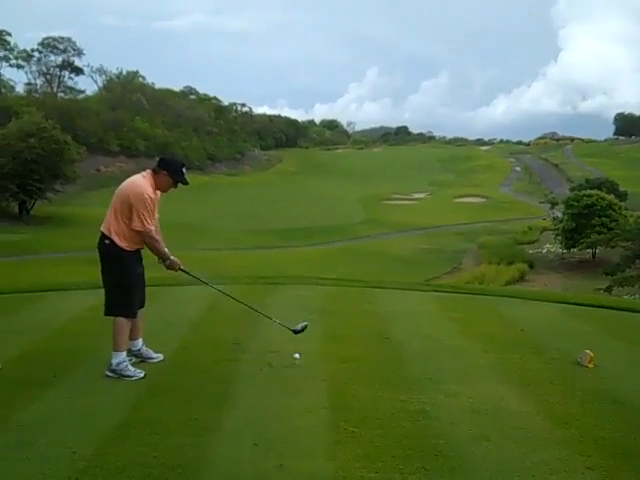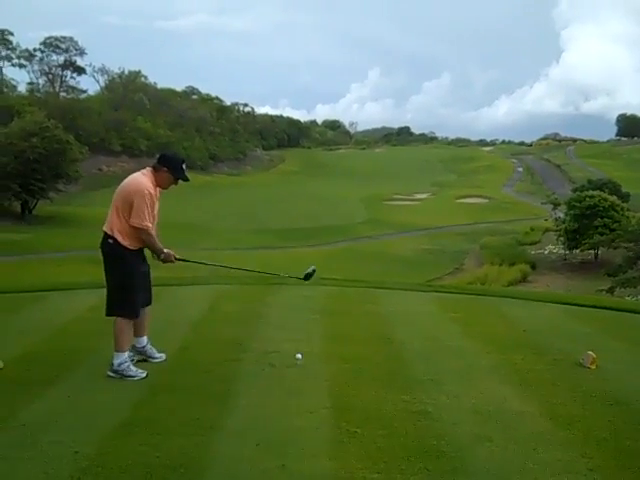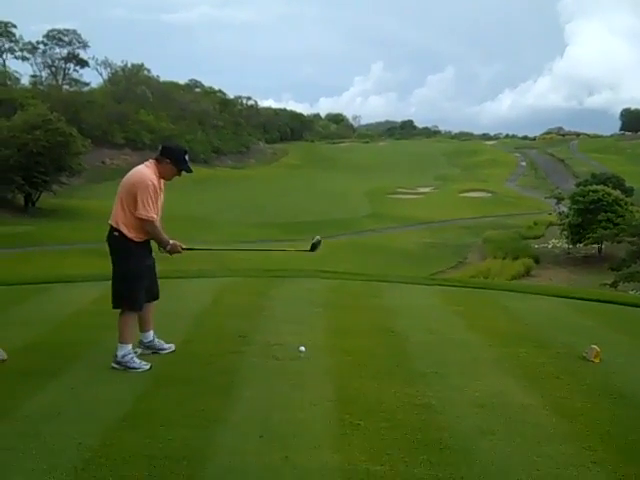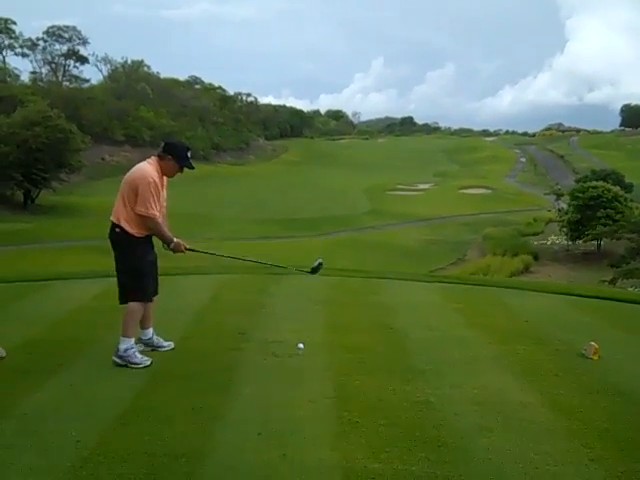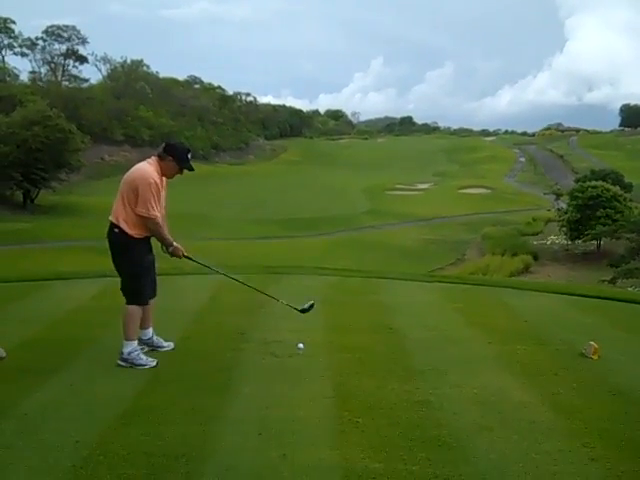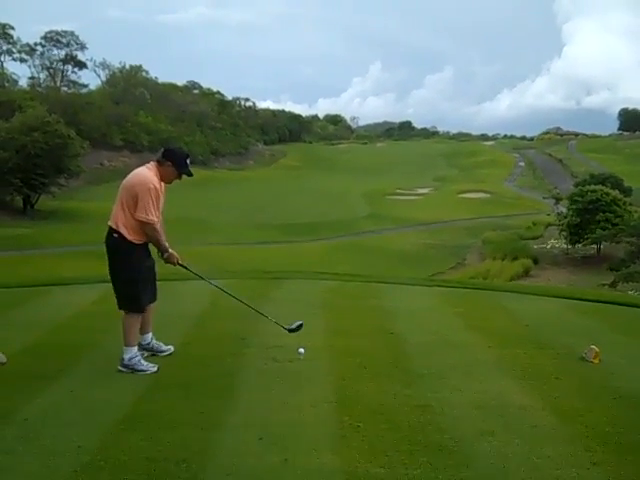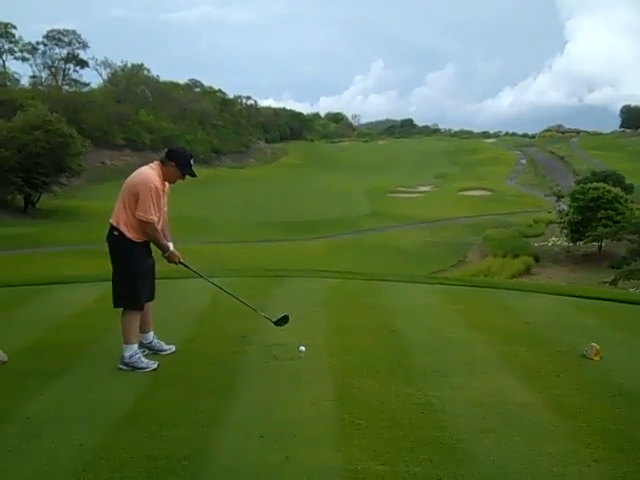
dt=0.2s
person 1, frame 1
left shoulder: (150, 186)
right shoulder: (143, 192)
left elbow: (153, 227)
right elbow: (146, 234)
left wrist: (166, 252)
right wrist: (167, 258)
left hip: (128, 247)
right hip: (117, 249)
left knee: (135, 301)
right knee: (124, 306)
left ankle: (136, 348)
right ankle: (117, 362)
person 1, frame 2
left shoulder: (149, 183)
right shoulder: (143, 188)
left elbow: (148, 225)
right elbow: (143, 230)
left wrist: (158, 249)
right wrist: (161, 252)
left hip: (131, 247)
right hip: (120, 248)
left knee: (142, 300)
right knee: (126, 306)
left ankle: (140, 346)
right ankle: (119, 362)
person 1, frame 3
left shoulder: (155, 176)
right shoulder: (146, 180)
left elbow: (154, 217)
right elbow: (148, 222)
left wrist: (165, 241)
right wrist: (167, 243)
left hip: (138, 240)
right hip: (126, 241)
left knee: (148, 294)
right knee: (132, 299)
left ankle: (148, 340)
right ankle: (123, 354)
person 1, frame 4
left shoulder: (158, 174)
right shoulder: (148, 177)
left elbow: (160, 211)
right elbow: (150, 219)
left wrist: (169, 238)
right wrist: (171, 241)
left hip: (139, 236)
right hip: (128, 236)
left knee: (148, 290)
right knee: (138, 292)
left ankle: (147, 337)
right ankle: (125, 348)
person 1, frame 5
left shoulder: (157, 174)
right shoulder: (148, 177)
left elbow: (159, 213)
right elbow: (151, 220)
left wrist: (168, 241)
right wrist: (170, 245)
left hip: (137, 236)
right hip: (126, 237)
left knee: (147, 290)
right knee: (136, 295)
left ankle: (146, 337)
right ankle: (129, 351)
person 1, frame 6
left shoulder: (156, 178)
right shoulder: (148, 182)
left elbow: (156, 219)
right elbow: (148, 226)
left wrist: (165, 246)
right wrist: (166, 251)
left hip: (136, 242)
right hip: (125, 243)
left knee: (146, 295)
right knee: (134, 301)
left ankle: (146, 342)
right ankle: (129, 357)
person 1, frame 7
left shoulder: (160, 179)
right shoulder: (150, 182)
left elbow: (161, 216)
right elbow: (149, 225)
left wrist: (169, 245)
right wrist: (166, 250)
left hip: (137, 240)
right hip: (126, 241)
left knee: (145, 294)
right knee: (133, 299)
left ankle: (147, 340)
right ankle: (130, 355)
